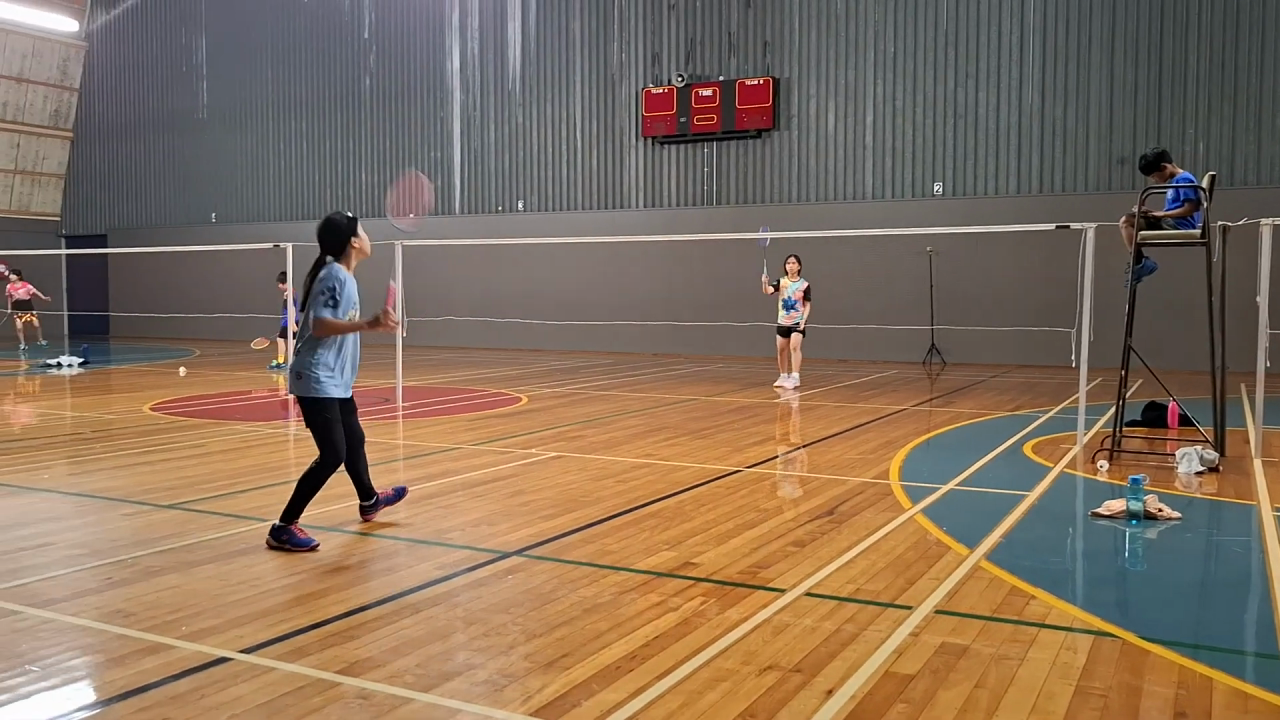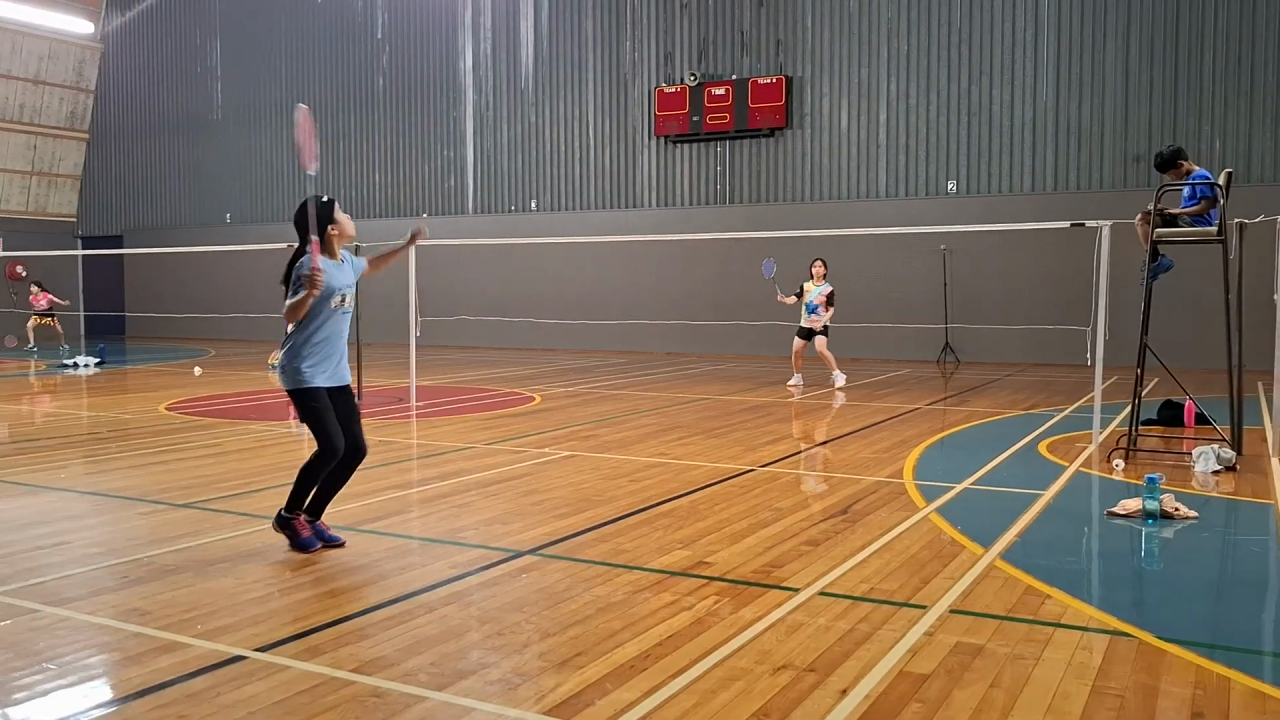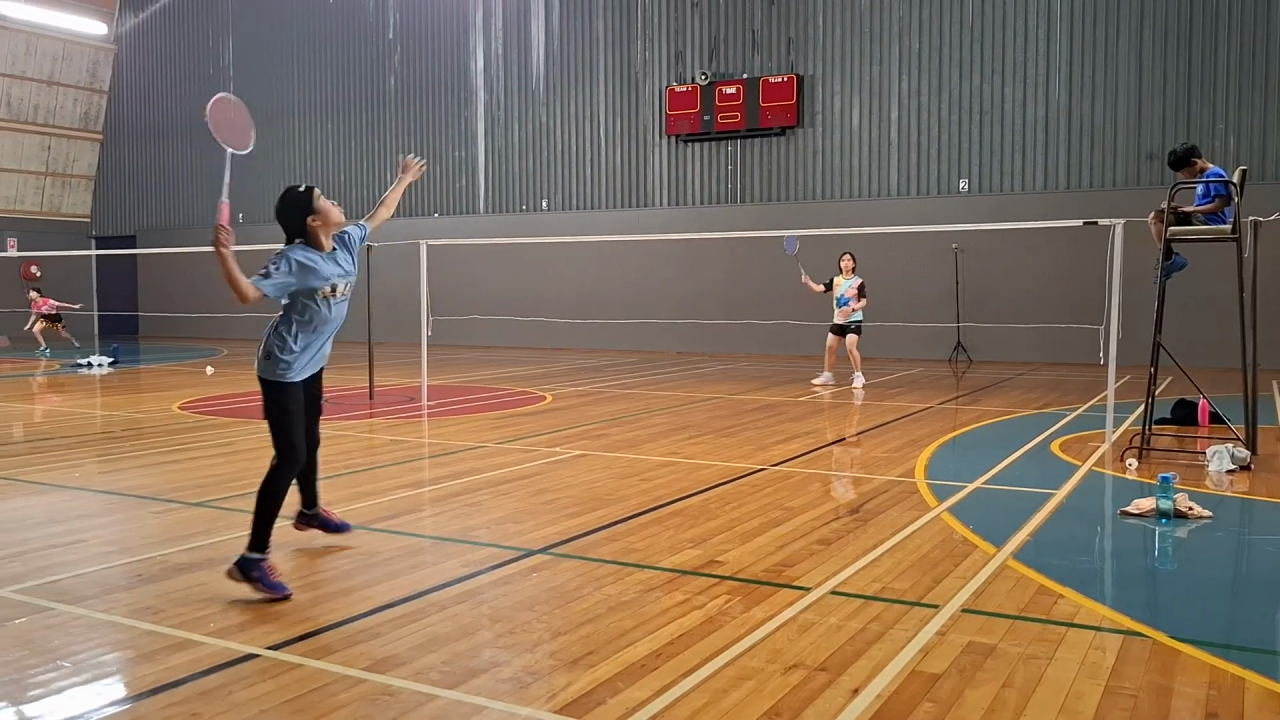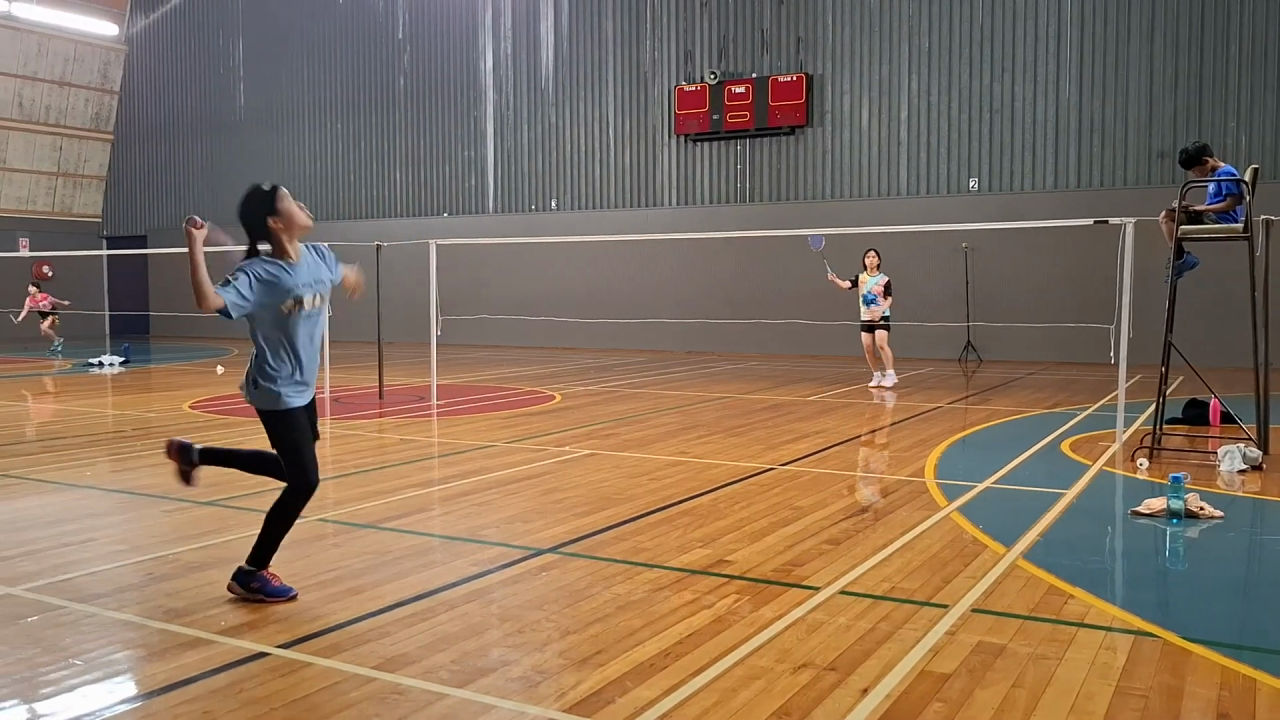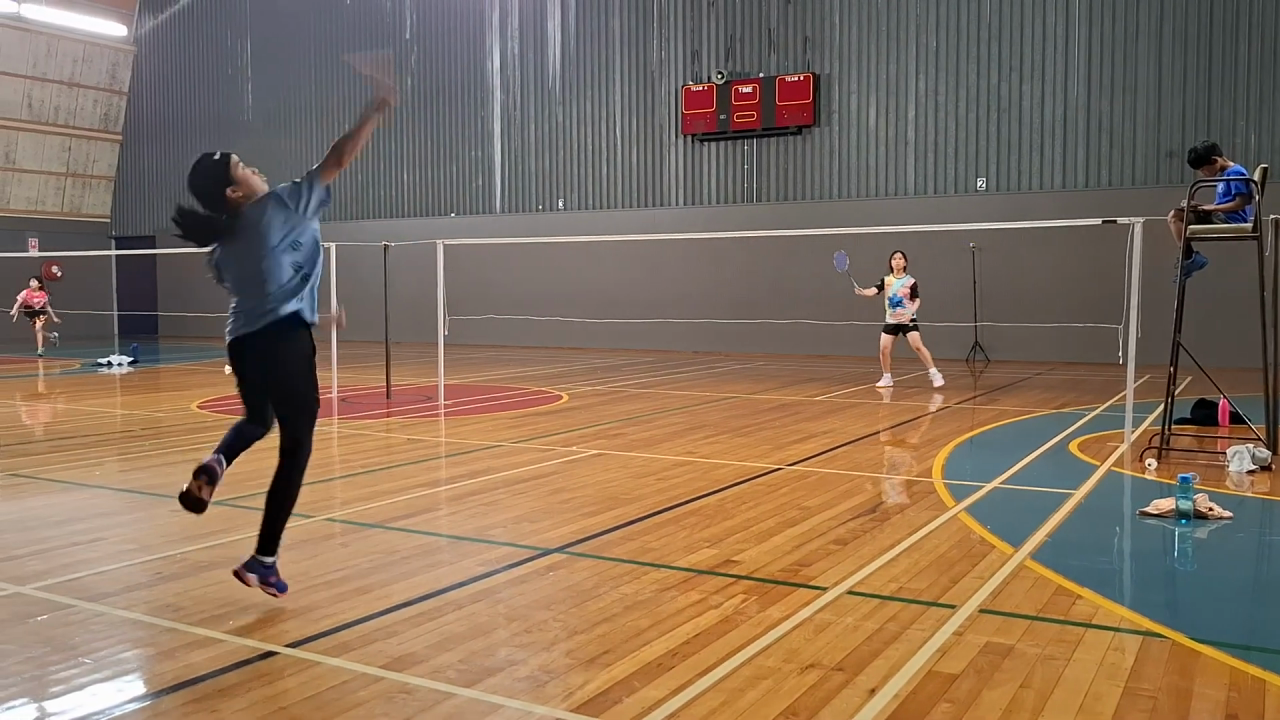
dt=0.2s
person 1, frame 1
left shoulder: (342, 276)
right shoulder: (334, 277)
right elbow: (319, 327)
left wrist: (374, 323)
right wrist: (367, 325)
left hip: (337, 380)
right hip: (316, 382)
left knee: (353, 440)
right knee: (334, 455)
left ankle: (369, 500)
right ankle: (284, 527)
person 1, frame 2
left shoulder: (344, 261)
right shoulder: (309, 266)
left elbow: (368, 267)
right elbow: (290, 314)
left wrist: (405, 246)
right wrist: (309, 293)
left hip: (335, 373)
right hip: (305, 374)
left knee: (355, 450)
right knee: (332, 448)
left ankle: (310, 521)
right ankle: (290, 514)
person 1, frame 3
left shoulder: (348, 242)
right shoulder: (294, 260)
left elbow: (380, 212)
right elbow: (247, 294)
left wrist: (404, 180)
right wrist: (226, 253)
left hip: (310, 364)
right hip: (283, 368)
left knee: (307, 444)
right knee: (292, 453)
left ankle: (310, 510)
right ankle: (252, 560)
person 1, frame 4
left shoulder: (317, 256)
right shoulder: (257, 273)
left elbow: (347, 281)
right elbow: (209, 303)
right wrist: (195, 251)
left hip: (301, 386)
right hip: (278, 391)
left knee: (295, 468)
right knee: (305, 480)
left ankle: (193, 454)
right ankle: (251, 573)
person 1, frame 5
left shoulder: (222, 248)
right shoulder: (280, 204)
right elbow: (335, 162)
right wrist: (374, 112)
left hip: (245, 342)
right hip: (286, 333)
left knee: (257, 420)
right knee: (296, 452)
left ankle: (214, 463)
right ankle: (263, 560)
